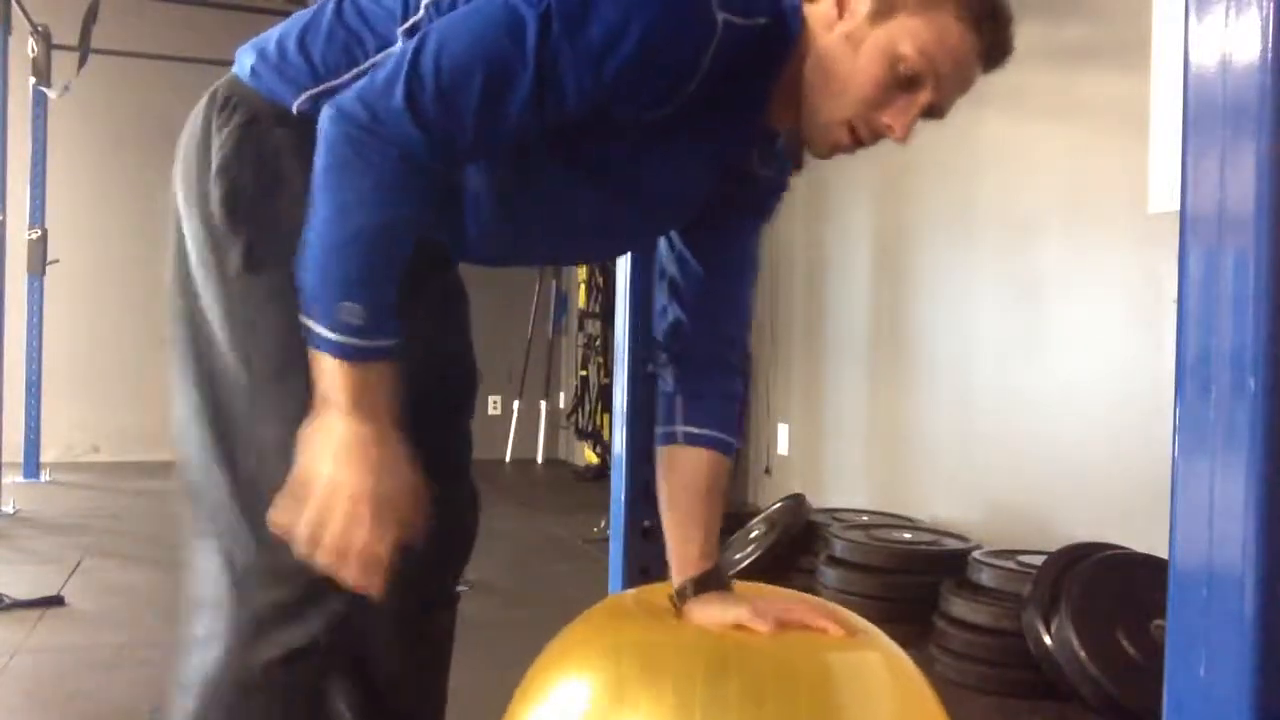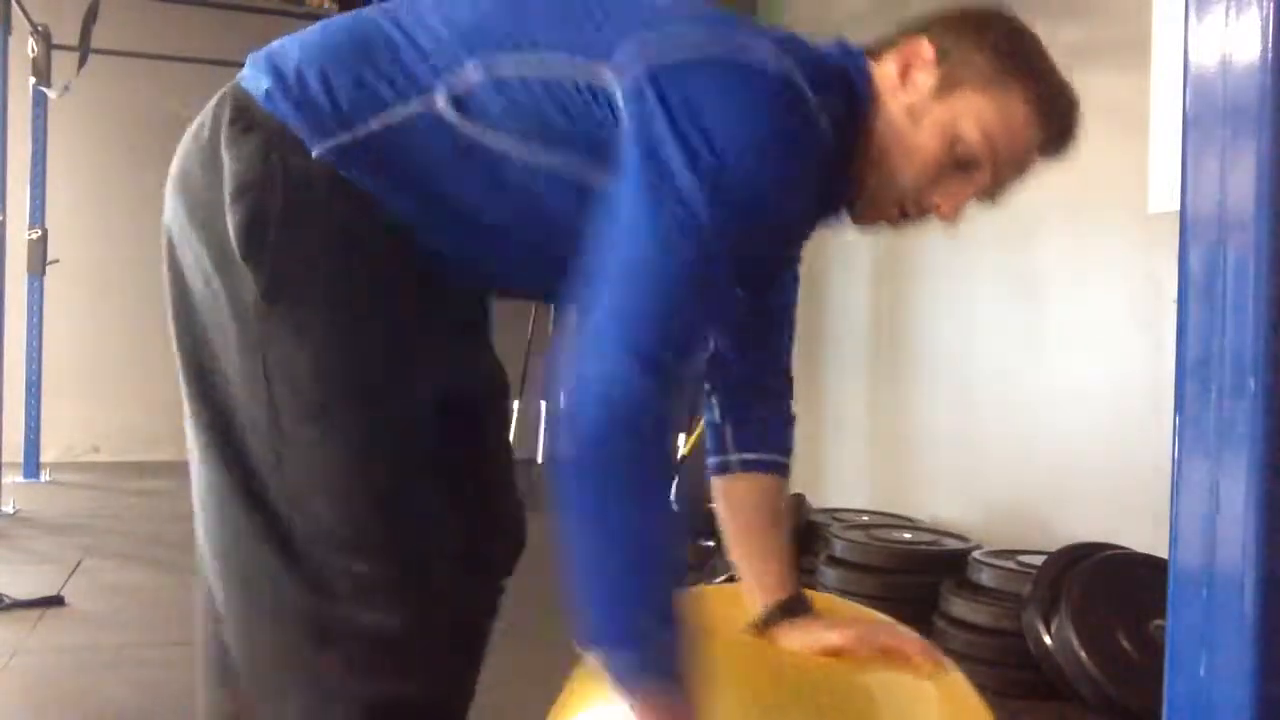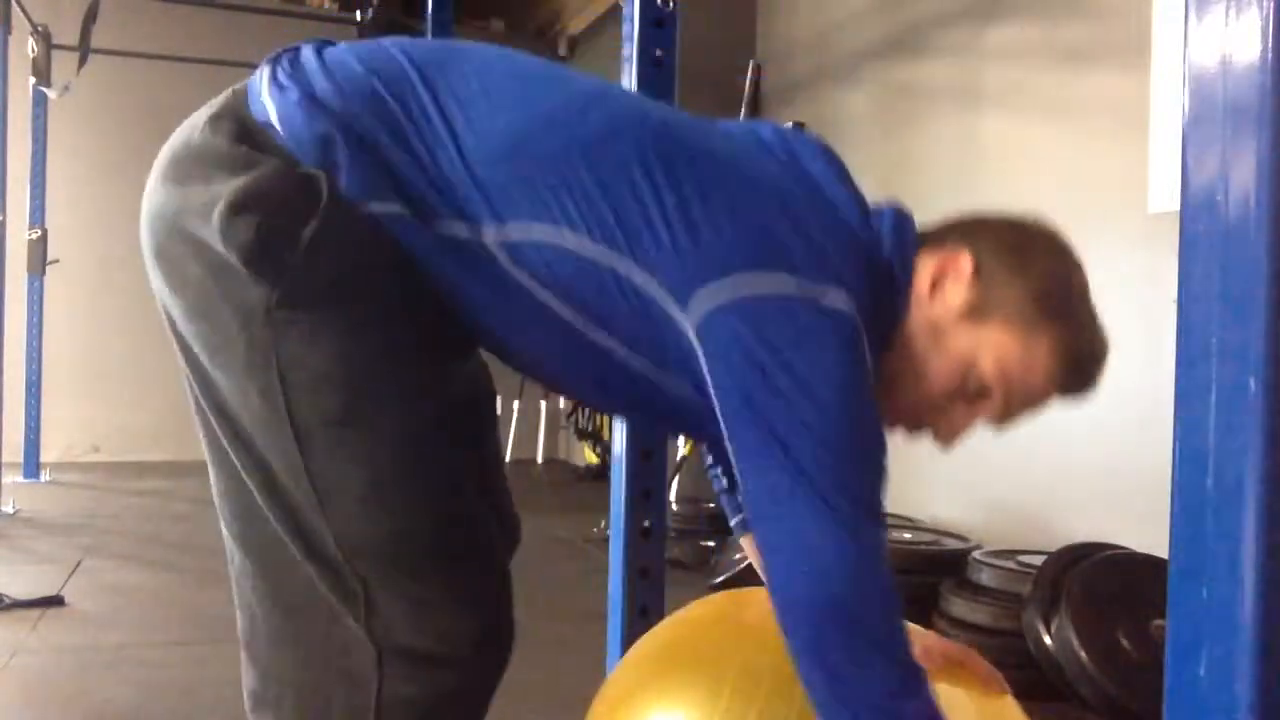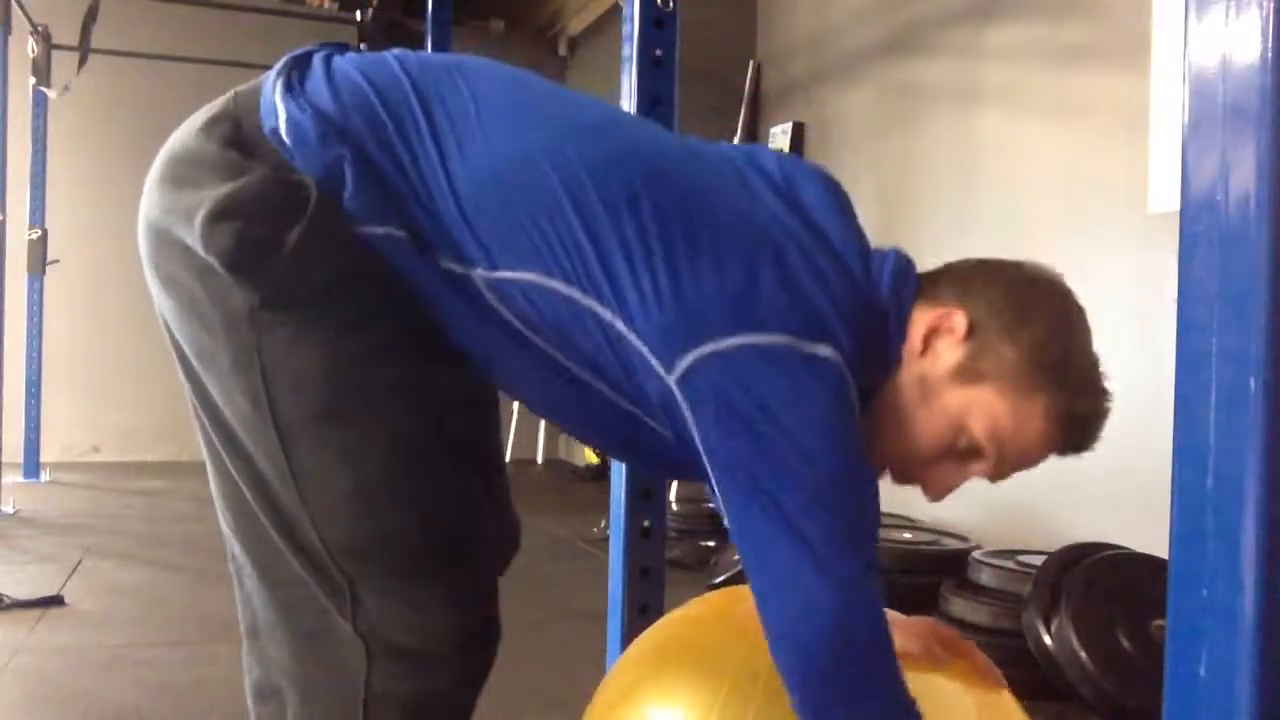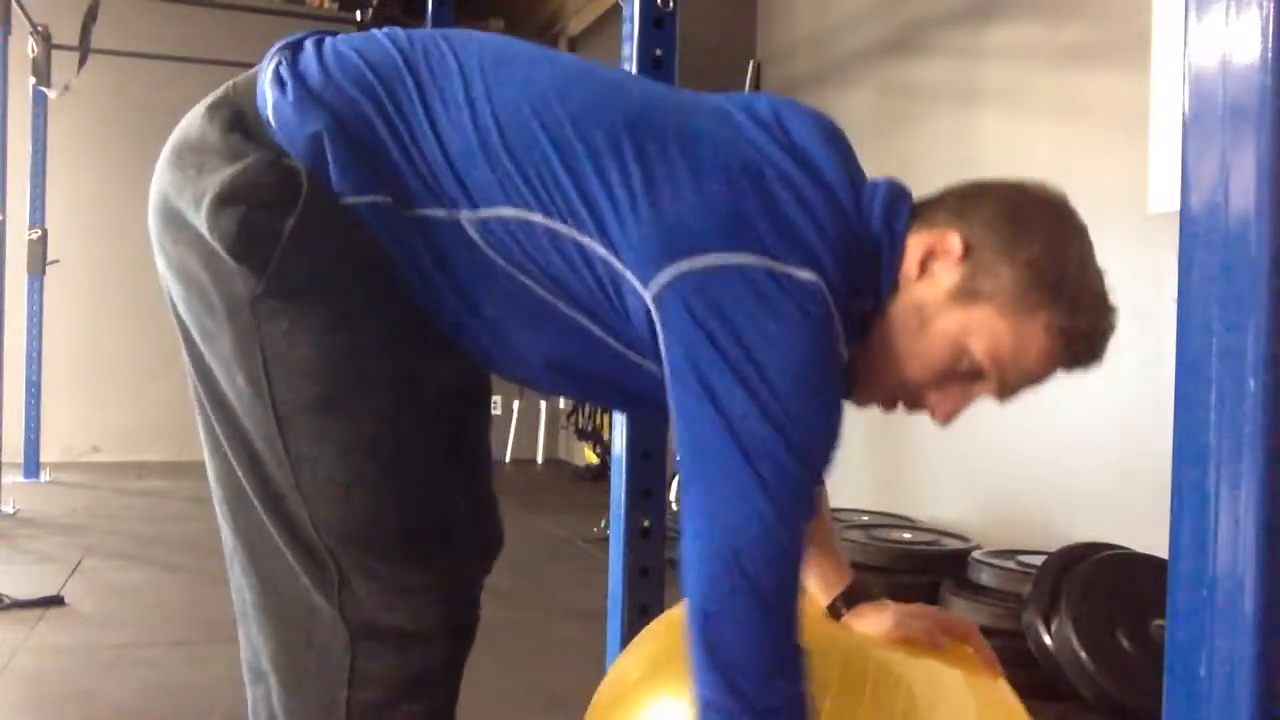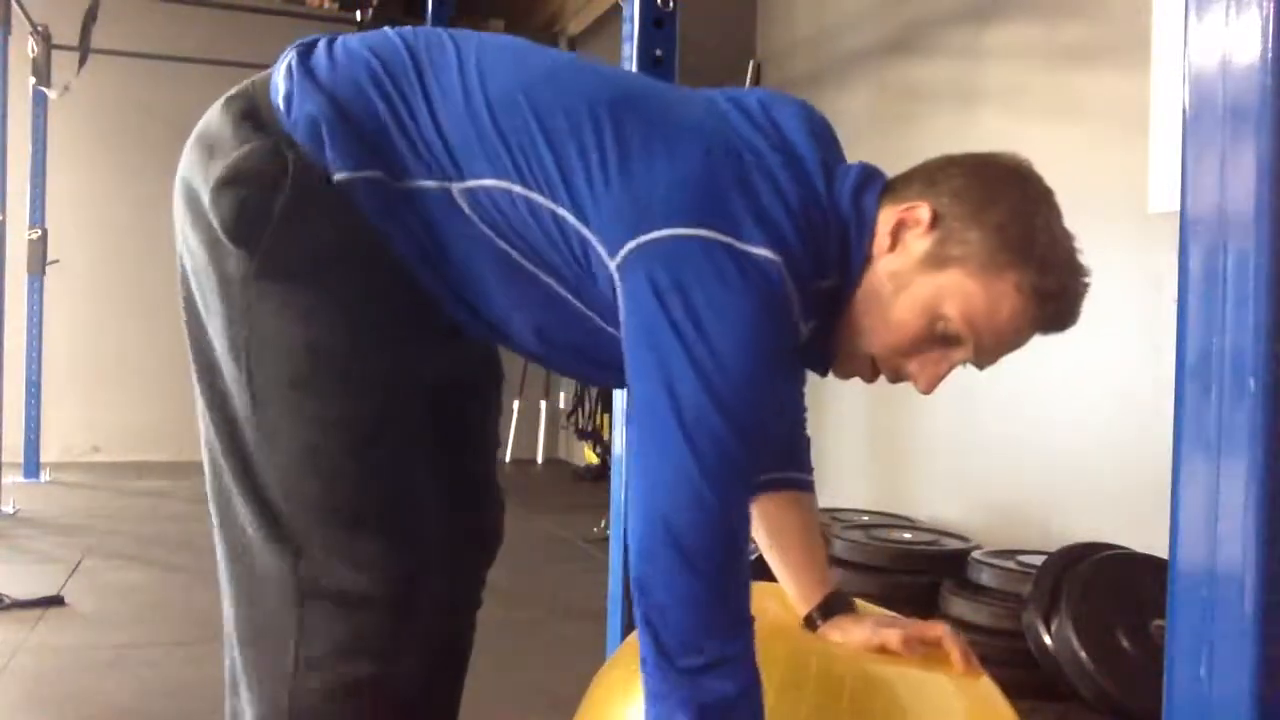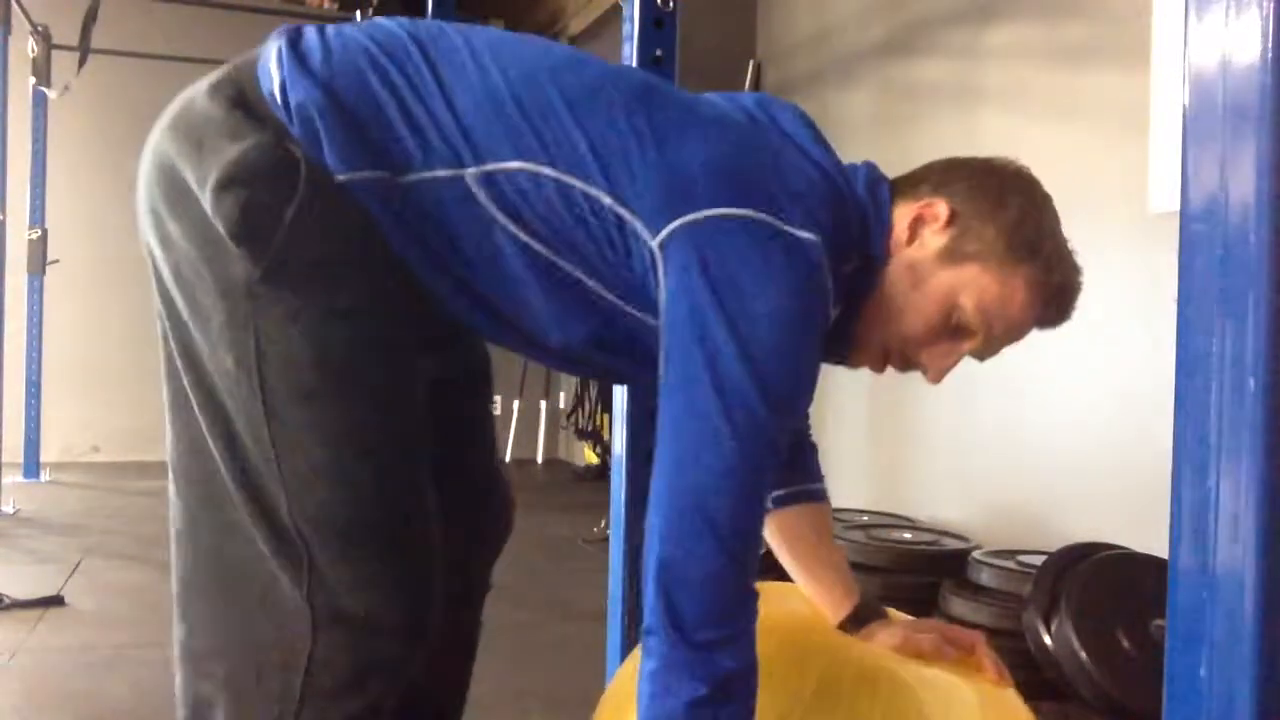
dt=0.3s
person 1, frame 1
left shoulder: (751, 158)
left elbow: (703, 354)
right elbow: (378, 134)
left wrist: (697, 585)
right wrist: (353, 416)
left hip: (405, 224)
right hip: (278, 152)
left knee: (413, 561)
right knee: (311, 560)
person 1, frame 2
left shoulder: (793, 167)
right shoulder: (747, 117)
left elbow: (747, 381)
right elbow: (613, 409)
left wrist: (777, 608)
left hip: (401, 231)
right hip: (280, 177)
left knee: (457, 552)
right knee: (352, 597)
person 1, frame 3
left shoulder: (827, 233)
right shoulder: (799, 328)
left wrist: (870, 635)
left hip: (348, 202)
right hip: (261, 189)
left knee: (458, 561)
right knee: (414, 619)
person 1, frame 4
left shoulder: (826, 256)
right shoulder: (784, 375)
left wrist: (853, 622)
left hip: (348, 209)
right hip: (260, 201)
left knee: (457, 561)
right knee: (400, 618)
person 1, frame 5
left shoulder: (828, 194)
right shoulder: (763, 308)
left elbow: (760, 454)
left wrist: (847, 601)
left hip: (386, 222)
right hip: (270, 186)
left knee: (440, 566)
right knee: (377, 607)
person 1, frame 6
left shoulder: (810, 185)
right shoulder: (724, 280)
left elbow: (759, 426)
right elbow: (687, 601)
left wrist: (828, 612)
left hip: (397, 218)
right hip: (284, 178)
left knee: (444, 552)
right knee: (345, 584)
person 1, frame 7
left shoulder: (802, 184)
right shoulder: (764, 266)
left elbow: (762, 439)
right elbow: (697, 579)
left wrist: (859, 619)
left hip: (373, 208)
right hip: (260, 169)
left knee: (450, 544)
right knee: (332, 595)
